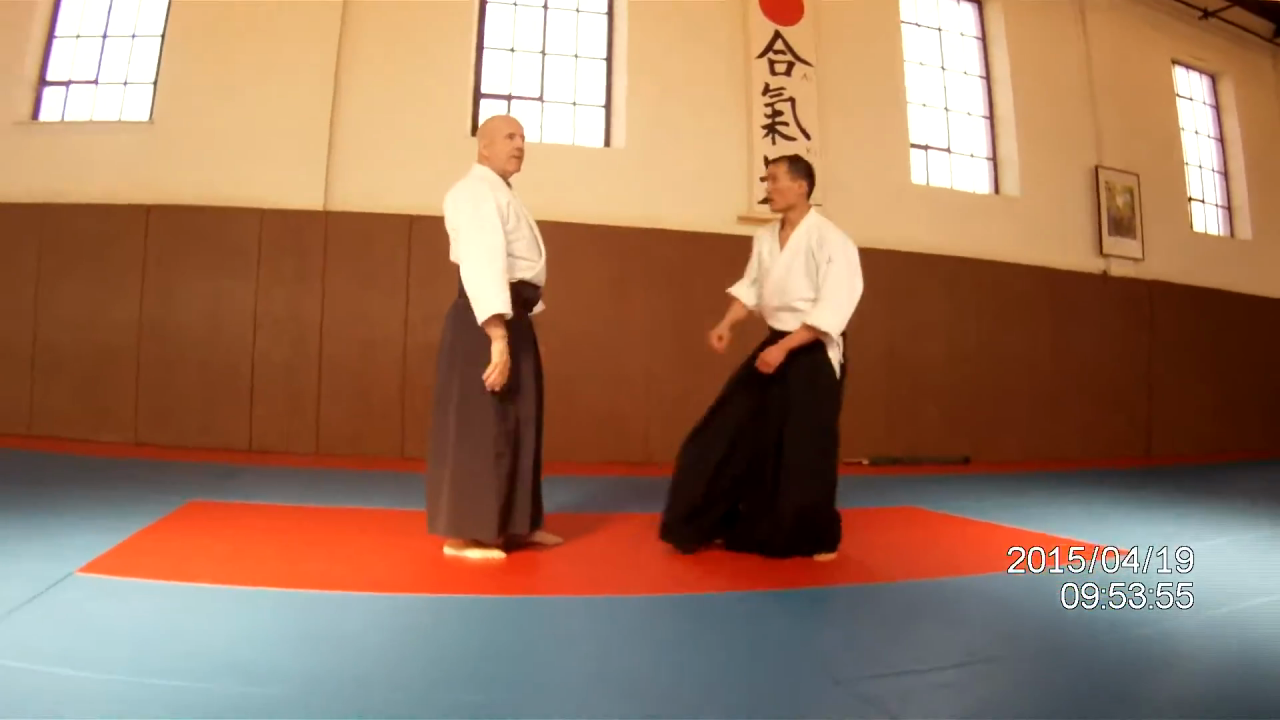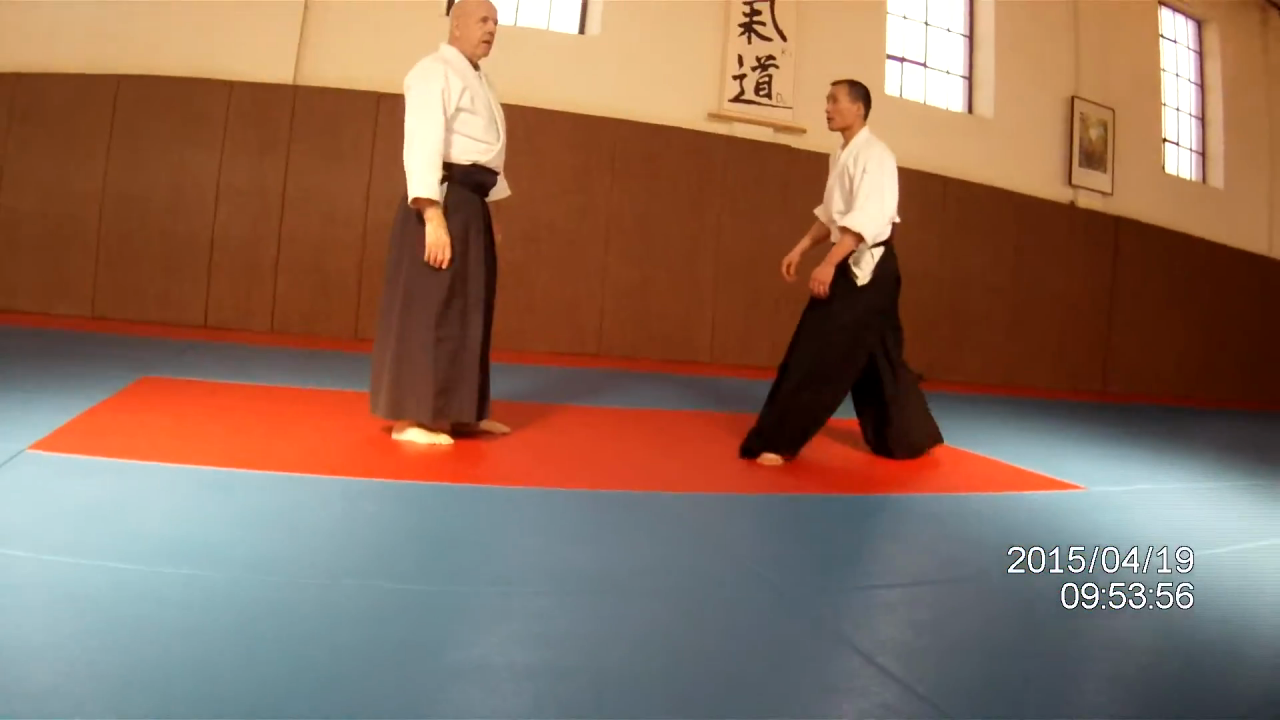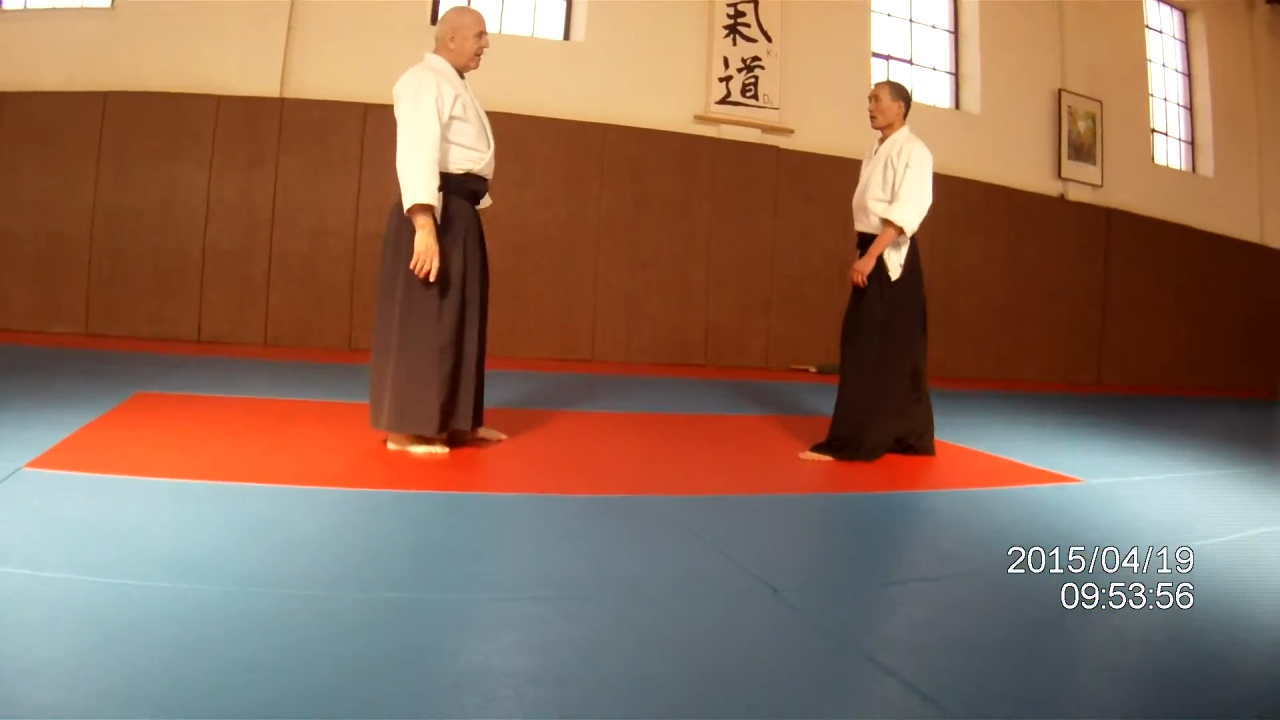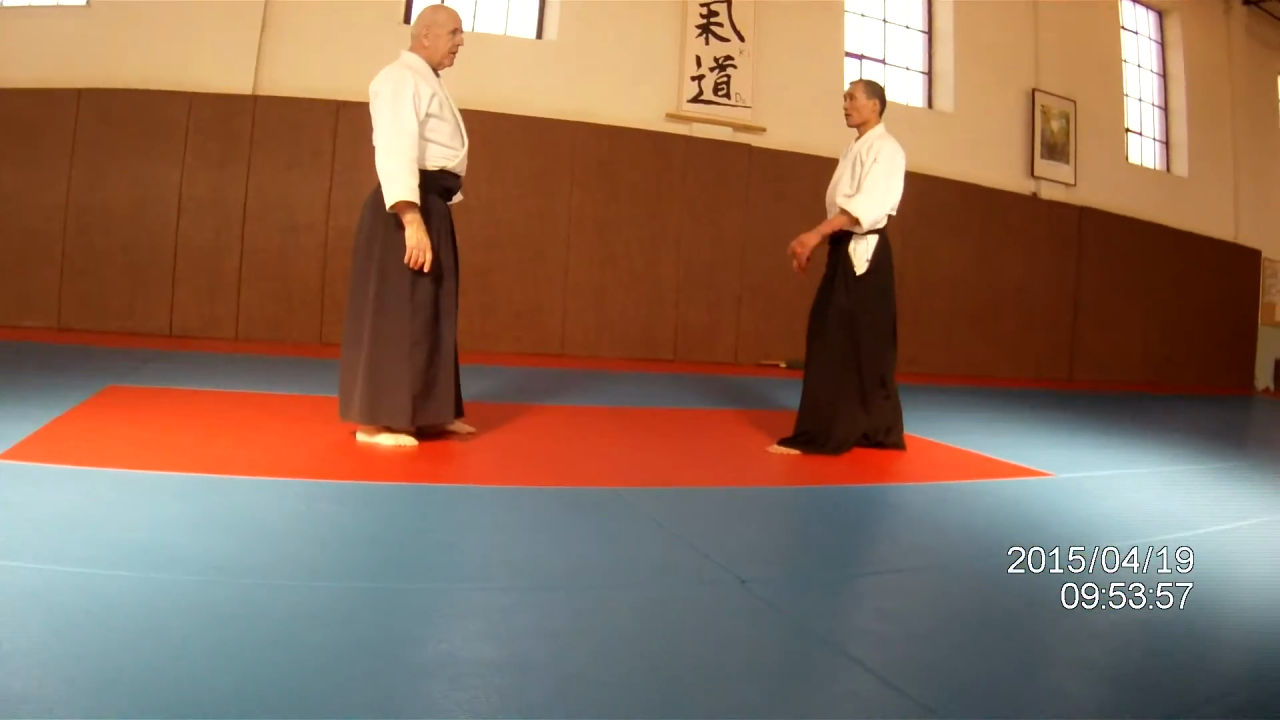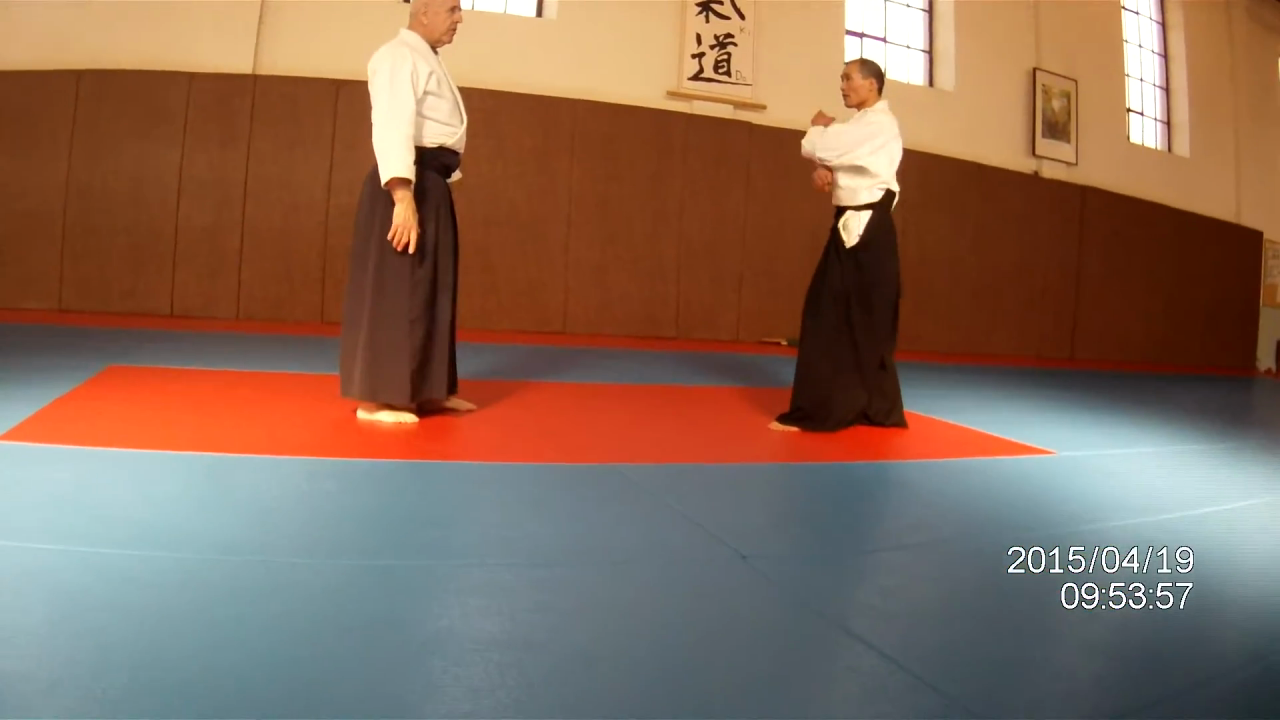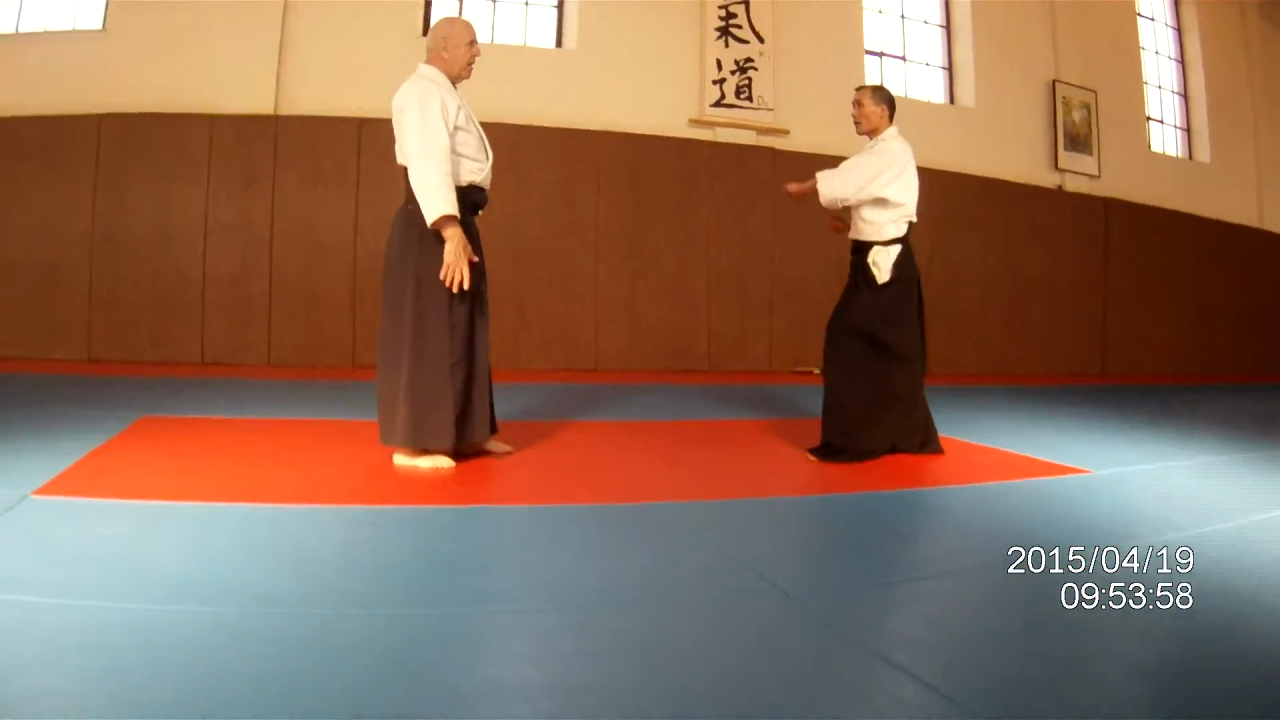
dt=0.5s
person 1, frame 1
left shoulder: (500, 194)
right shoulder: (475, 193)
right elbow: (483, 264)
right wrist: (498, 338)
left hip: (509, 324)
right hip: (486, 323)
left knee: (512, 425)
right knee: (478, 425)
left ankle: (508, 525)
right ankle: (462, 534)
person 1, frame 2
left shoulder: (476, 80)
right shoulder: (436, 72)
right elbow: (422, 146)
left wrist: (486, 213)
right wrist: (434, 217)
left hip: (470, 207)
right hip: (442, 206)
left knee: (465, 312)
right knee: (428, 309)
left ankle: (459, 413)
right ankle: (408, 418)
person 1, frame 3
left shoulder: (456, 87)
right shoulder: (424, 82)
right elbow: (416, 155)
left wrist: (473, 219)
right wrist: (425, 226)
left hip: (459, 214)
right hip: (435, 213)
left knee: (458, 319)
right knee: (423, 320)
left ankle: (455, 422)
right ankle: (406, 429)
person 1, frame 4
left shoulder: (428, 83)
right shoulder: (401, 79)
right elbow: (396, 152)
right wrist: (412, 220)
left hip: (432, 208)
right hip: (407, 210)
left knee: (430, 314)
right knee: (393, 313)
left ankle: (424, 415)
right ankle: (374, 422)
person 1, frame 5
left shoulder: (427, 60)
right shoulder: (399, 56)
right elbow: (392, 129)
right wrist: (404, 197)
left hip: (431, 186)
right hip: (407, 186)
left knee: (429, 290)
right knee: (394, 291)
left ankle: (425, 390)
right ankle: (375, 398)
person 1, frame 6
left shoulder: (443, 95)
right shoulder: (423, 92)
right elbow: (426, 166)
right wrist: (452, 234)
left hip: (455, 224)
right hip: (432, 228)
left knee: (458, 332)
right knee: (427, 332)
left ankle: (461, 434)
right ankle: (411, 444)
person 2, frame 1
left shoulder: (830, 239)
right shoulder: (765, 237)
left elbow: (833, 310)
right elbow: (750, 288)
left wrist: (784, 348)
right wrist: (726, 324)
left hip: (812, 356)
right hip: (774, 347)
left knee: (804, 449)
right knee: (728, 430)
left ankle: (813, 537)
right ankle: (703, 525)
person 2, frame 2
left shoulder: (873, 155)
right shoulder: (842, 155)
left elbow: (867, 218)
left wrist: (829, 263)
right wrist: (801, 248)
left hip: (866, 265)
right hip: (855, 265)
left knee: (818, 349)
right knee: (876, 359)
left ankle: (782, 441)
right ankle: (911, 437)
person 2, frame 3
left shoulder: (911, 151)
right shoulder: (878, 152)
left elbow: (907, 212)
left wrist: (871, 256)
right wrist: (864, 257)
left hip: (891, 258)
right hip: (875, 257)
left knee: (871, 349)
right knee: (896, 350)
left ankle: (848, 442)
right ankle: (907, 435)
person 2, frame 4
left shoulder: (885, 148)
right shoulder: (857, 148)
left elbow: (868, 205)
left wrist: (814, 235)
right wrist: (813, 242)
left hip: (864, 254)
right hip: (847, 251)
left knee: (837, 342)
right knee: (862, 344)
left ankle: (817, 435)
right ankle: (876, 429)
person 2, frame 5
left shoulder: (877, 123)
right shoulder: (866, 124)
left elbow: (818, 146)
right elbow: (838, 163)
left wrist: (818, 126)
right wrist: (823, 171)
left hip: (863, 229)
right hip: (861, 228)
left knee: (830, 316)
right knee: (865, 321)
left ankle: (814, 412)
right ankle: (874, 407)
person 2, frame 6
left shoulder: (892, 151)
right shoulder: (878, 152)
left elbow: (841, 183)
left wrist: (800, 188)
right wrist: (850, 224)
left hip: (884, 263)
right hip: (878, 261)
left knee: (848, 341)
right knee: (893, 351)
left ankle: (849, 441)
right ankle: (911, 435)
